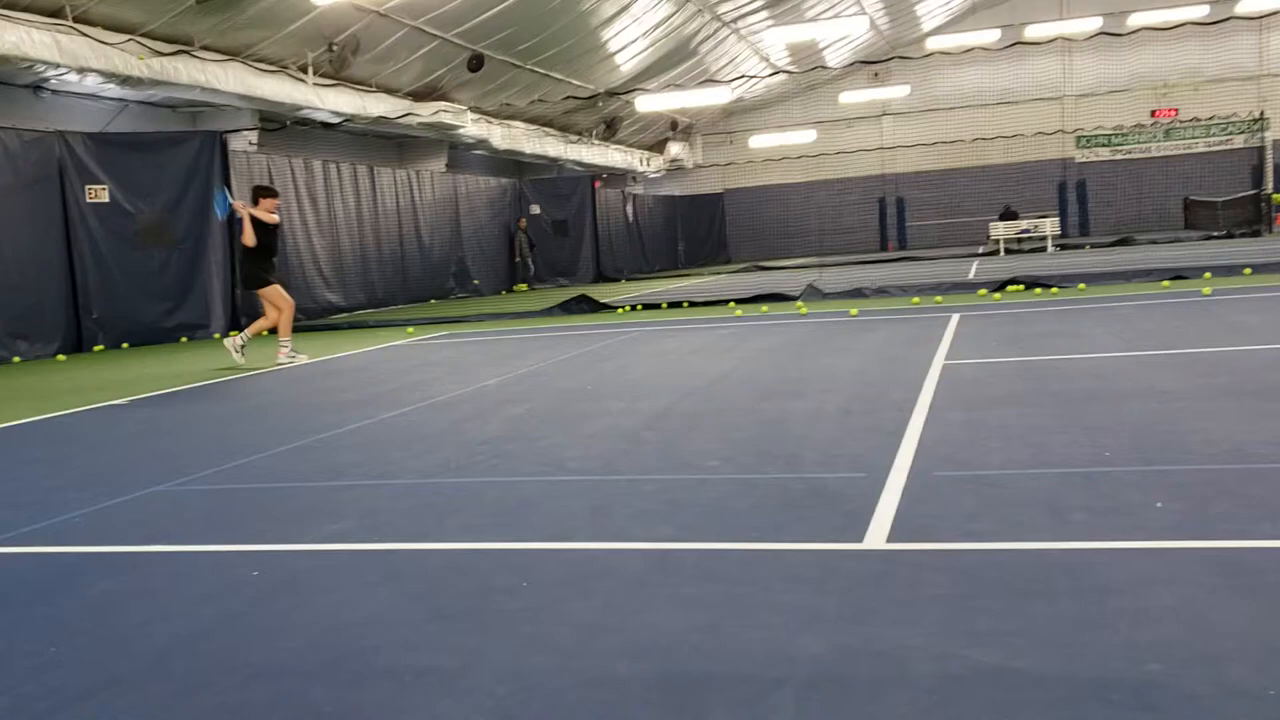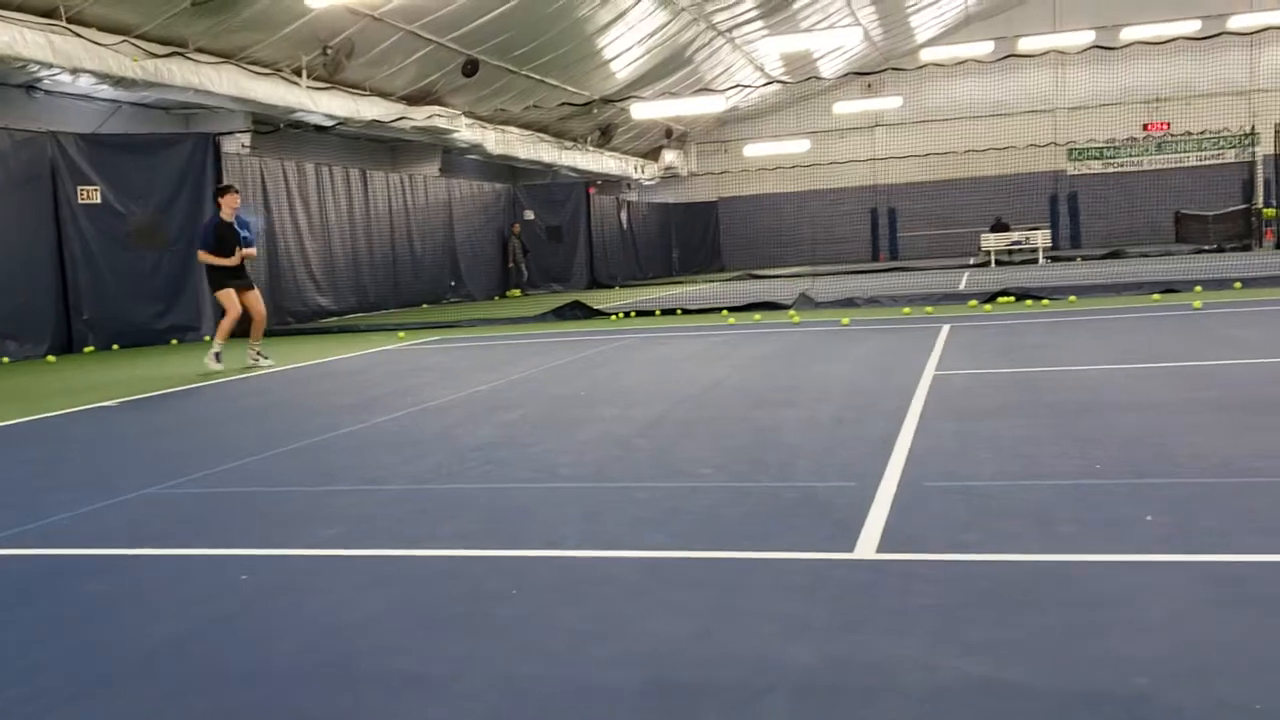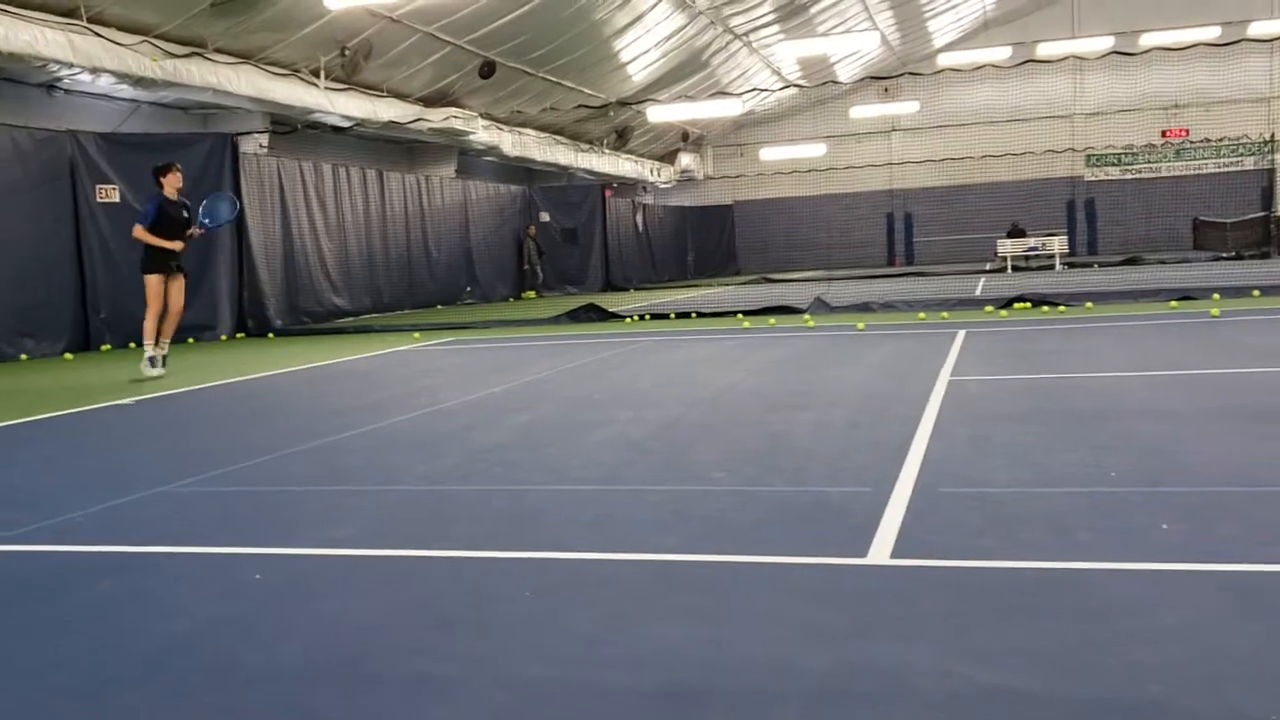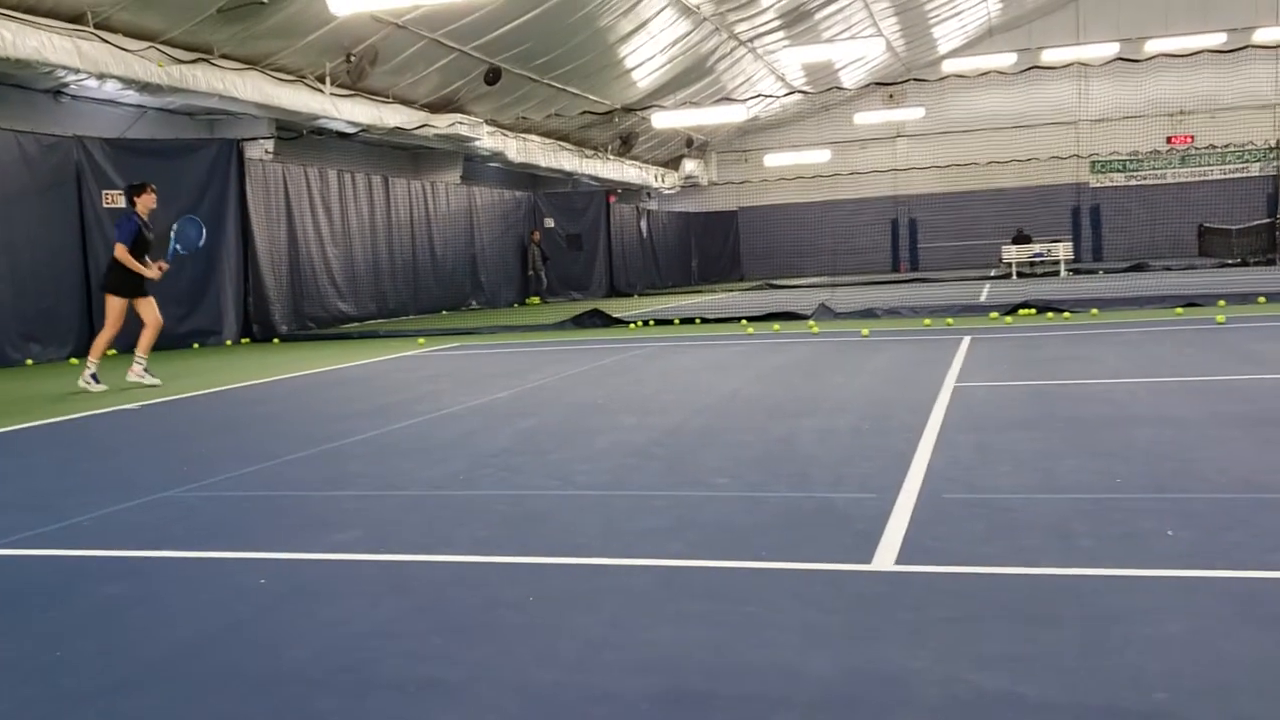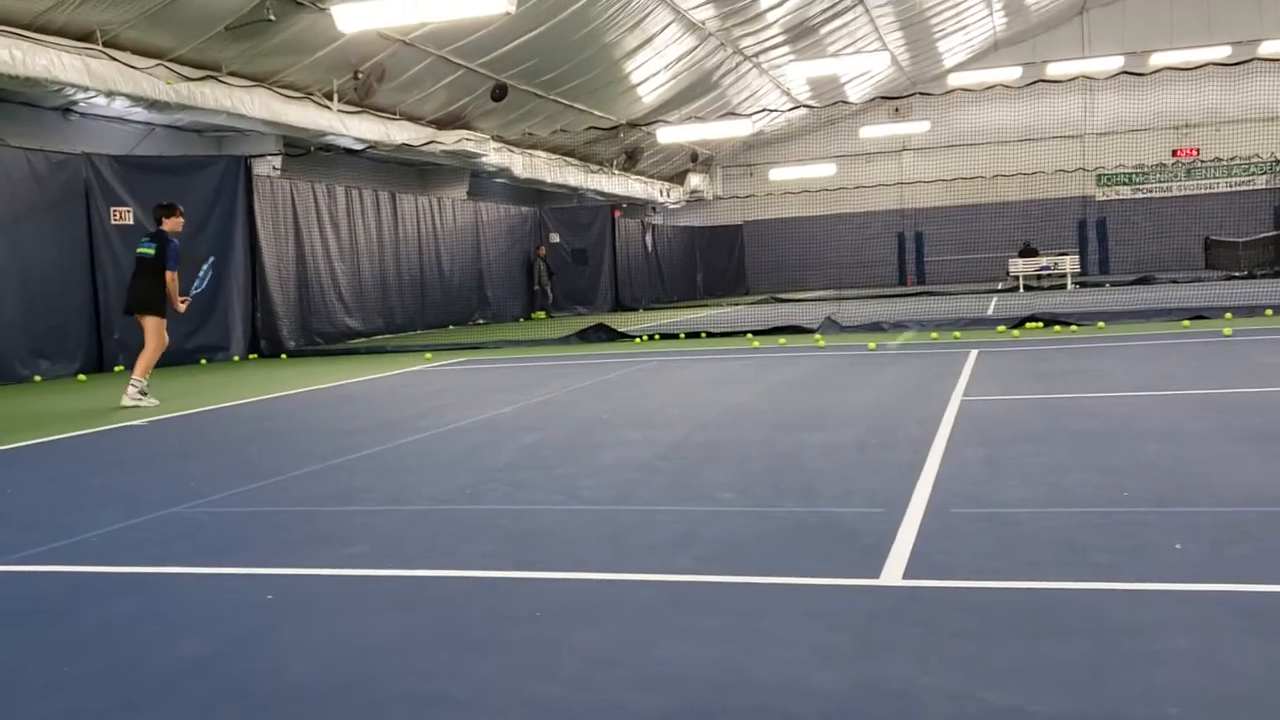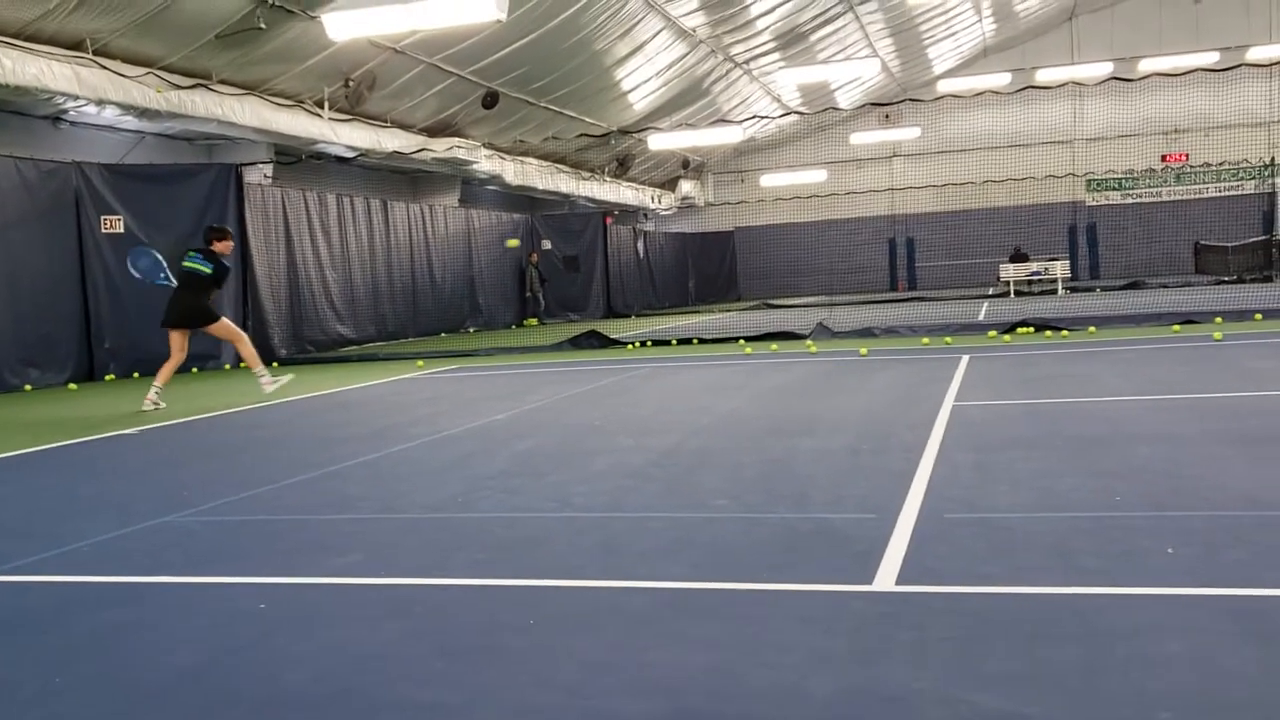
dt=0.5s
person 1, frame 1
left shoulder: (273, 217)
right shoulder: (249, 221)
left elbow: (272, 219)
right elbow: (250, 242)
left wrist: (248, 210)
right wrist: (245, 215)
left hip: (267, 271)
right hip: (254, 273)
left knee: (275, 317)
right knee: (288, 305)
left ankle: (237, 341)
right ankle: (285, 351)
person 1, frame 2
left shoulder: (242, 223)
right shoulder: (212, 225)
left elbow: (253, 251)
right elbow: (201, 255)
left wrist: (244, 252)
right wrist: (227, 261)
left hip: (240, 274)
right hip: (220, 275)
left knee: (260, 314)
right knee: (234, 311)
left ankle: (255, 353)
right ankle: (215, 352)
person 1, frame 3
left shoulder: (184, 204)
right shoulder: (155, 203)
right elbow: (137, 232)
left wrist: (192, 233)
right wrist: (167, 244)
left hip: (175, 260)
right hip: (155, 259)
left knee: (176, 309)
right knee: (155, 308)
left ankle: (160, 354)
right ankle: (149, 356)
person 1, frame 4
left shoulder: (146, 224)
right shoulder: (131, 222)
right elbow: (120, 253)
left wrist: (154, 265)
right wrist: (145, 271)
left hip: (136, 282)
right hip: (119, 280)
left knee: (155, 322)
right knee: (112, 327)
left ankle: (137, 369)
right ankle: (88, 373)
person 1, frame 5
left shoulder: (146, 241)
right shoulder: (170, 243)
right elbow: (170, 278)
left wrist: (173, 299)
right wrist: (176, 303)
left hip: (135, 295)
right hip: (151, 297)
left knee: (161, 341)
right knee: (154, 346)
left ankle: (139, 385)
right ankle: (131, 391)
person 1, frame 6
left shoulder: (189, 254)
right shoulder: (222, 266)
left hip: (175, 308)
right hip: (198, 308)
left knee: (177, 357)
right knee: (241, 338)
left ankle: (151, 397)
right ankle: (266, 381)
